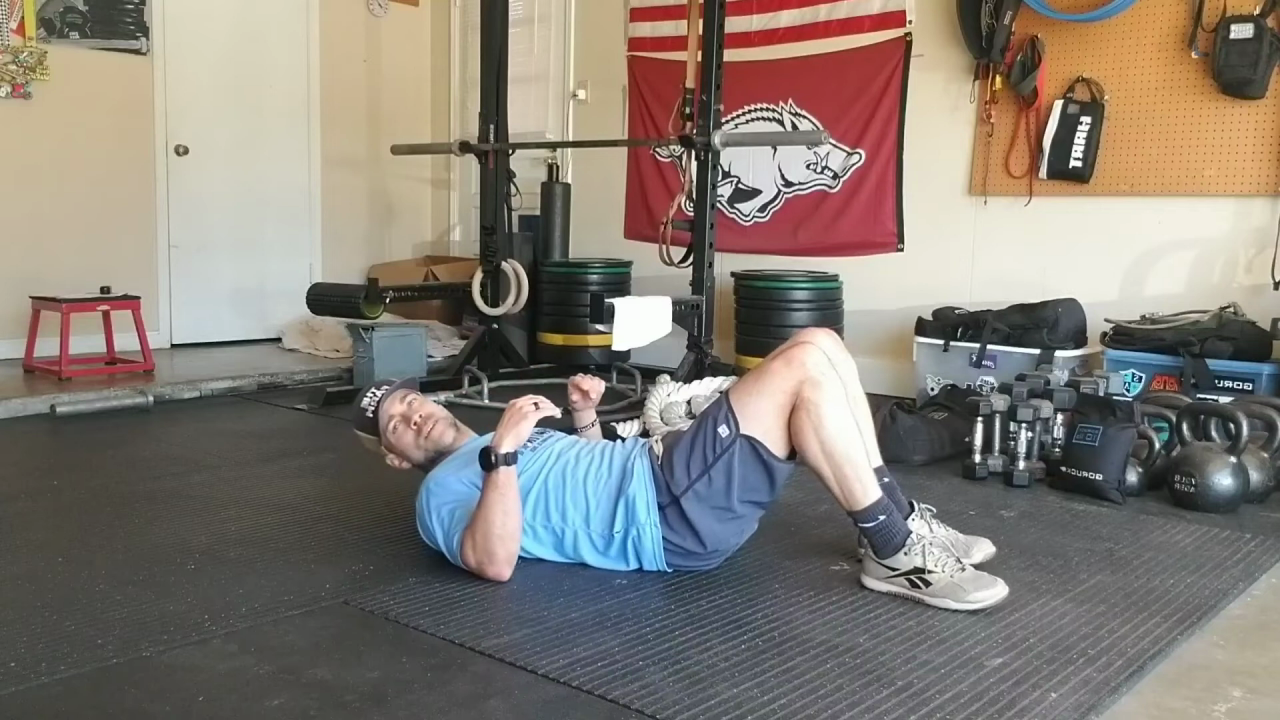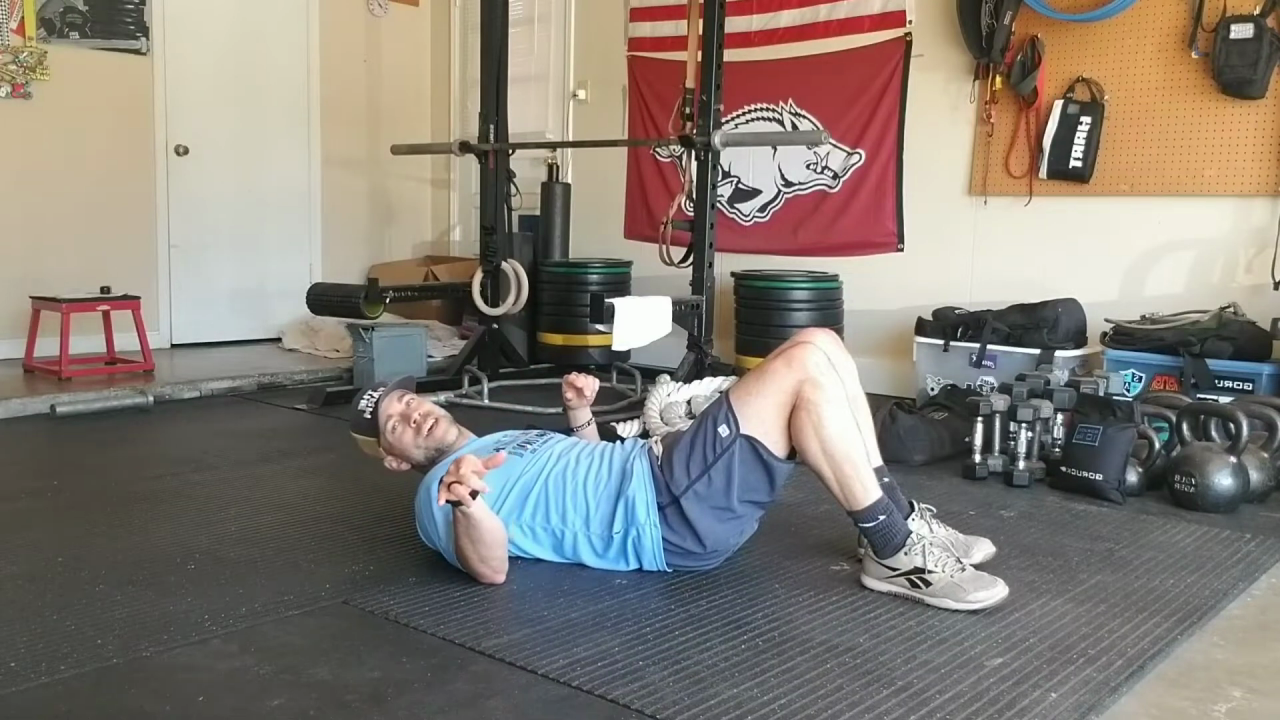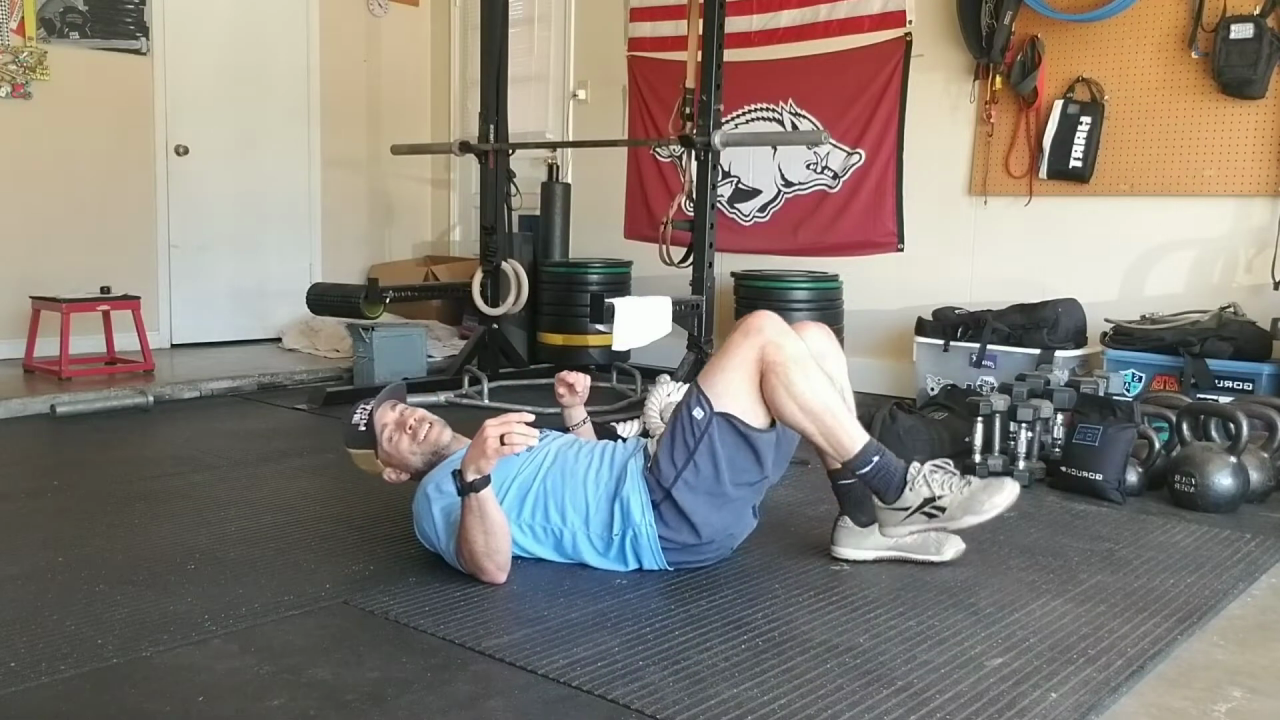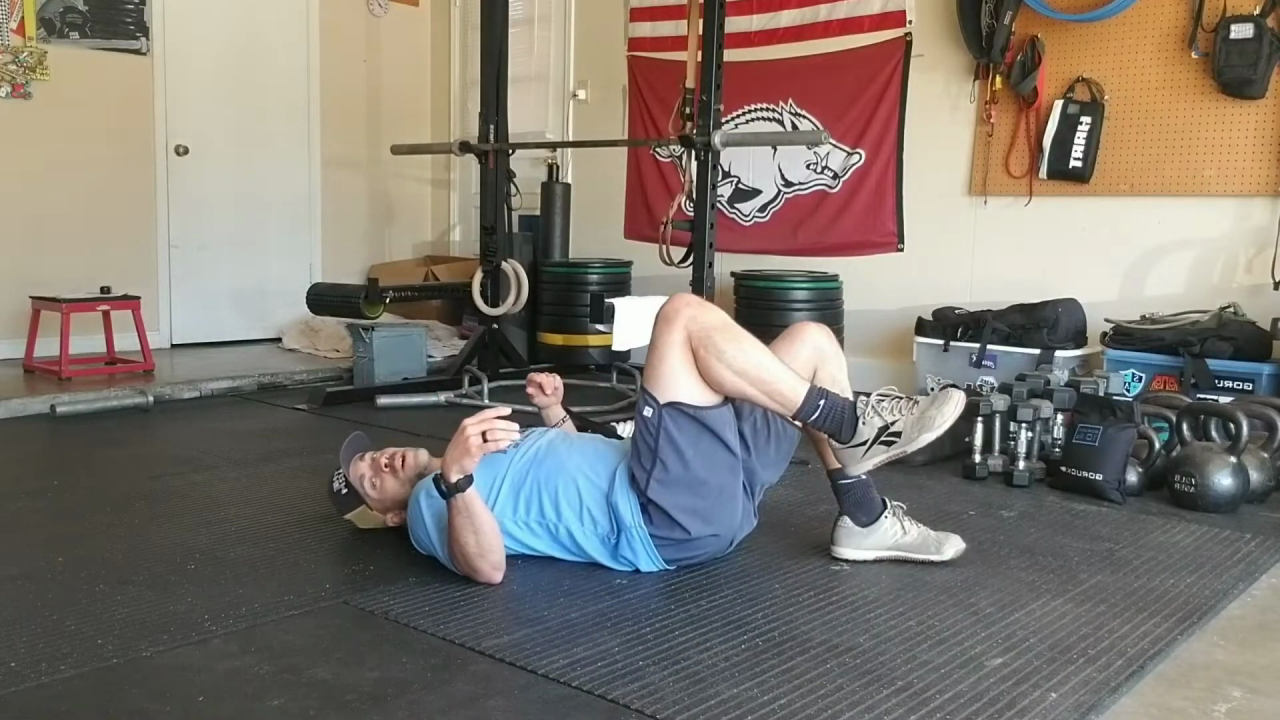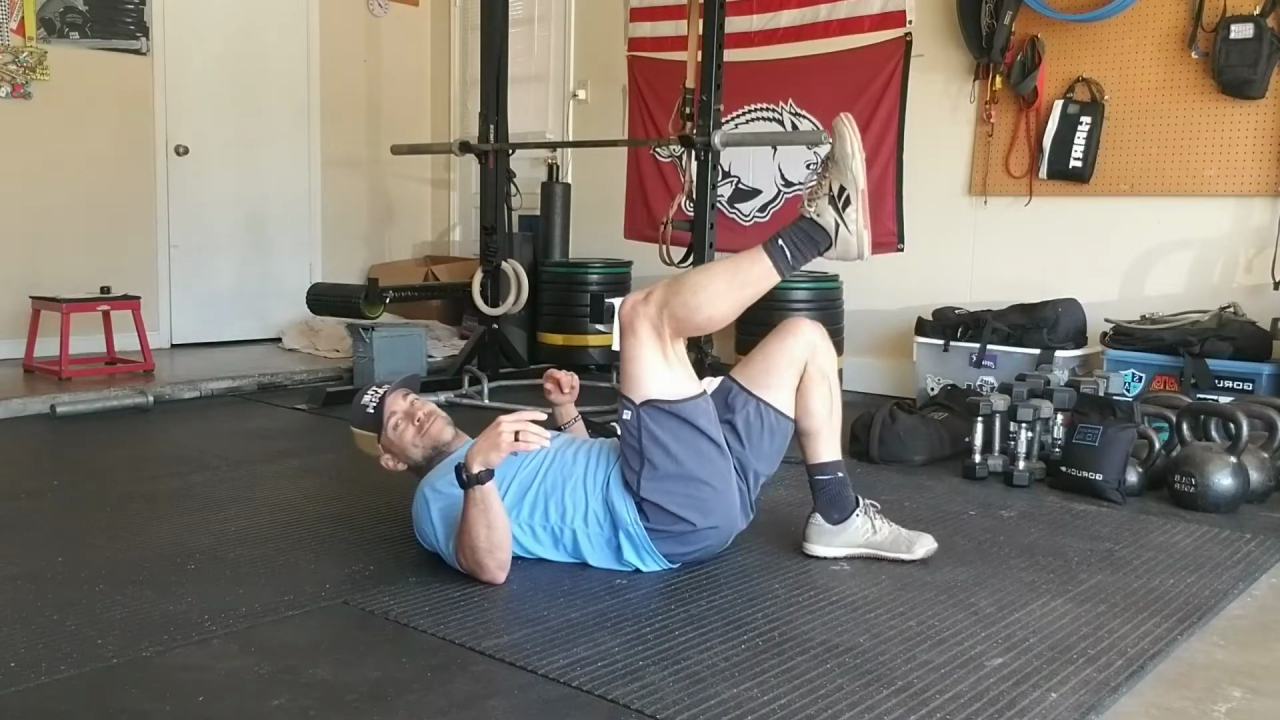
dt=1s
person 1, frame 1
left shoulder: (486, 449)
right shoulder: (442, 491)
right elbow: (495, 563)
left wrist: (583, 416)
right wrist: (503, 450)
left hip: (660, 467)
right hip: (670, 518)
left knee: (820, 346)
right knee: (806, 368)
left ankle: (897, 515)
right ankle: (895, 552)
person 1, frame 2
left shoulder: (496, 443)
right shoulder: (437, 493)
right elbow: (491, 568)
left wrist: (579, 416)
right wrist: (463, 498)
left hip: (659, 467)
right hip: (671, 518)
left knee: (820, 345)
right knee: (806, 368)
left ankle: (894, 516)
right ankle: (895, 552)
person 1, frame 3
left shoulder: (480, 452)
right shoulder: (437, 498)
right elbow: (492, 567)
left wrist: (575, 414)
right wrist: (474, 473)
left hip: (655, 473)
right hip: (669, 518)
left knee: (813, 338)
right knee: (764, 332)
left ankle: (862, 522)
right ankle: (899, 492)
person 1, frame 4
left shoulder: (477, 466)
right shoulder: (432, 505)
right elbow: (487, 567)
left wrist: (553, 414)
right wrist: (455, 475)
left hip: (713, 487)
right hip: (666, 518)
left knee: (812, 340)
right knee: (685, 315)
left ankle: (864, 520)
right ankle: (854, 424)
person 1, frame 5
left shoulder: (490, 443)
right shoulder: (438, 495)
right elbow: (490, 566)
left wrist: (566, 414)
right wrist: (477, 468)
left hip: (713, 482)
right hip: (673, 520)
left knee: (804, 338)
right knee: (646, 313)
left ankle: (839, 518)
right ankle: (819, 231)
